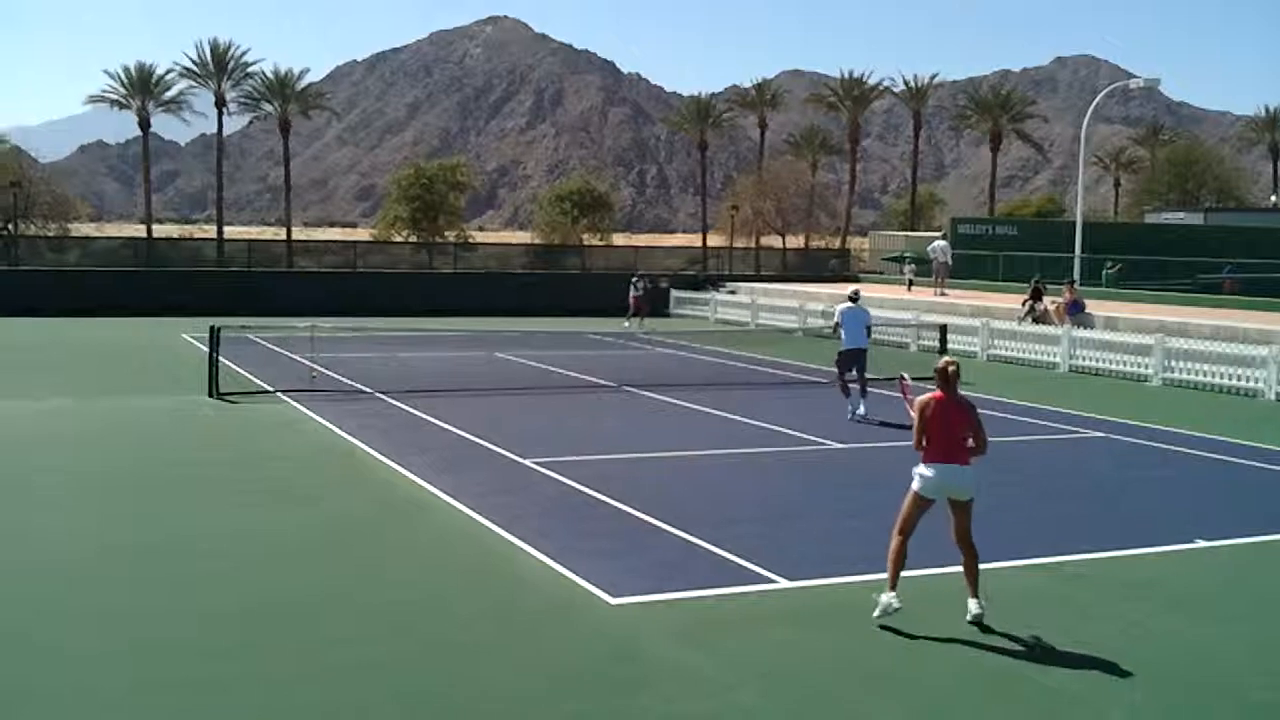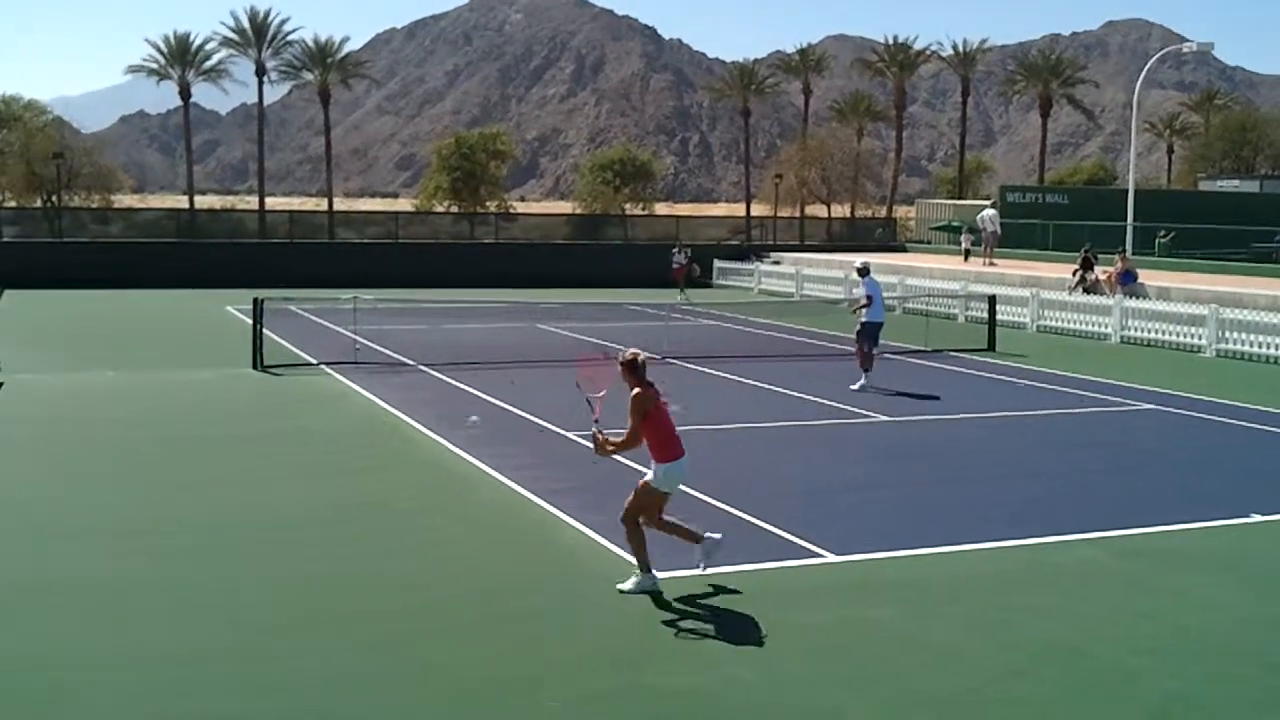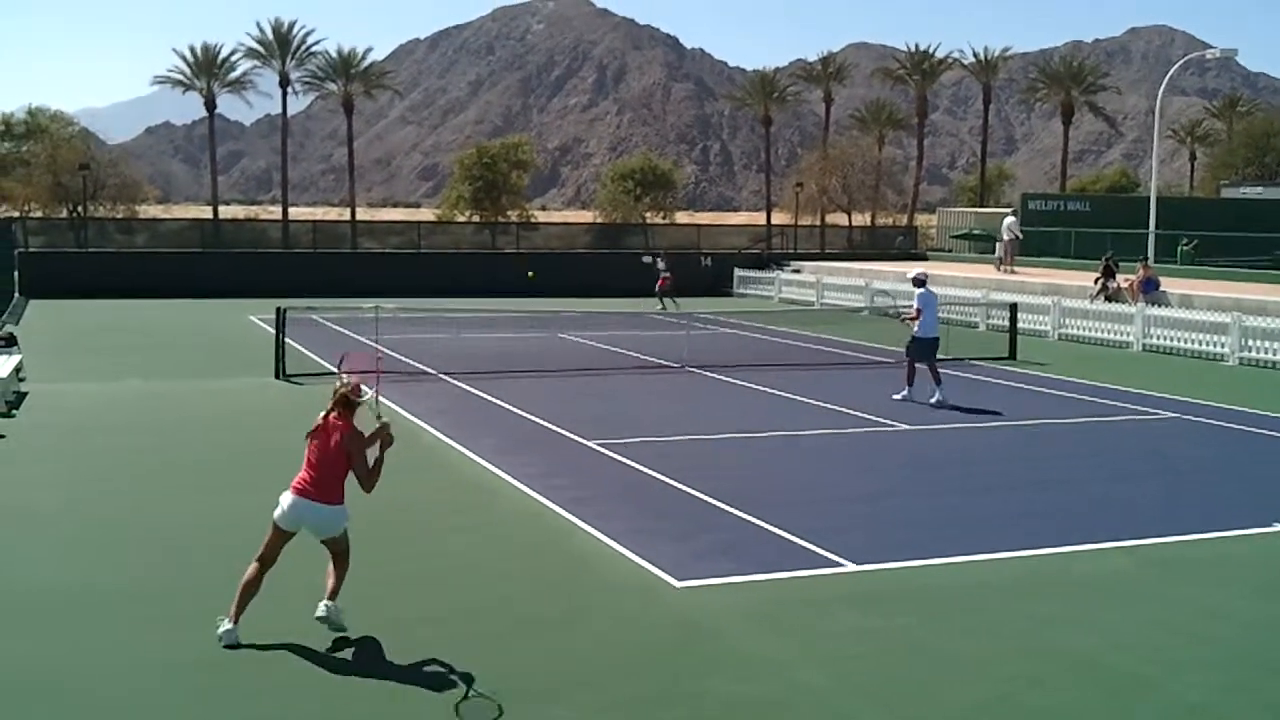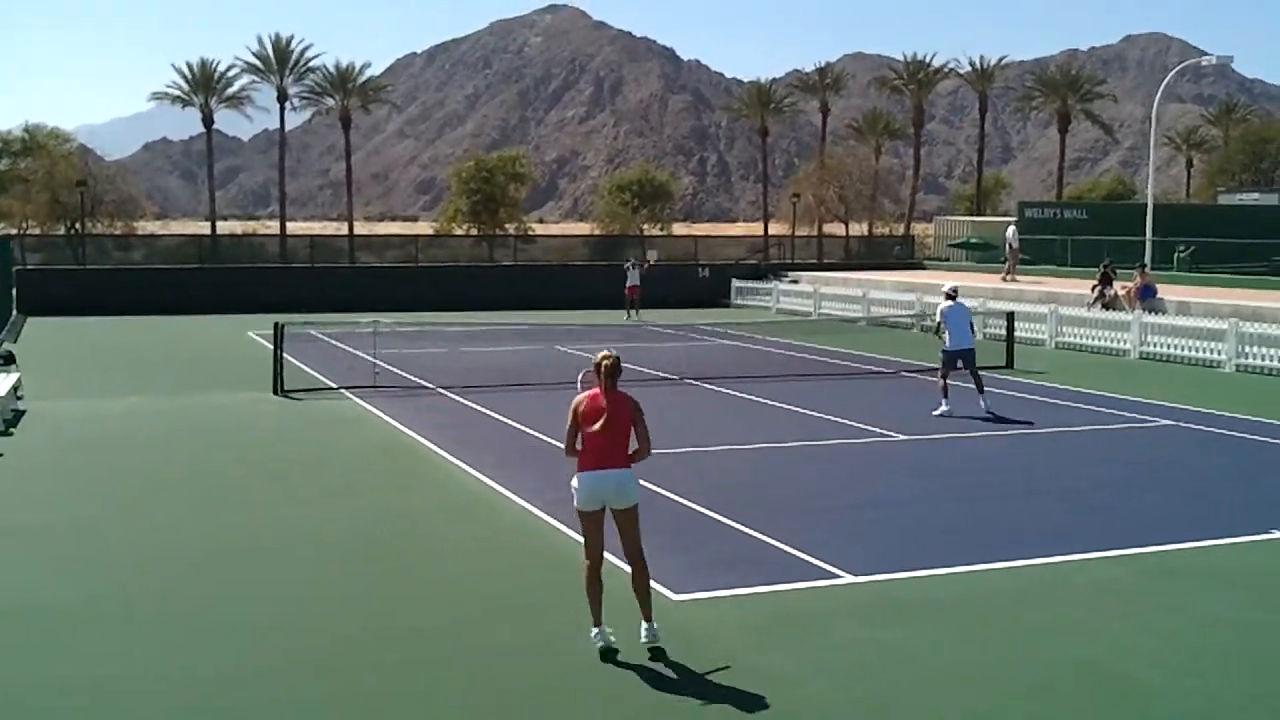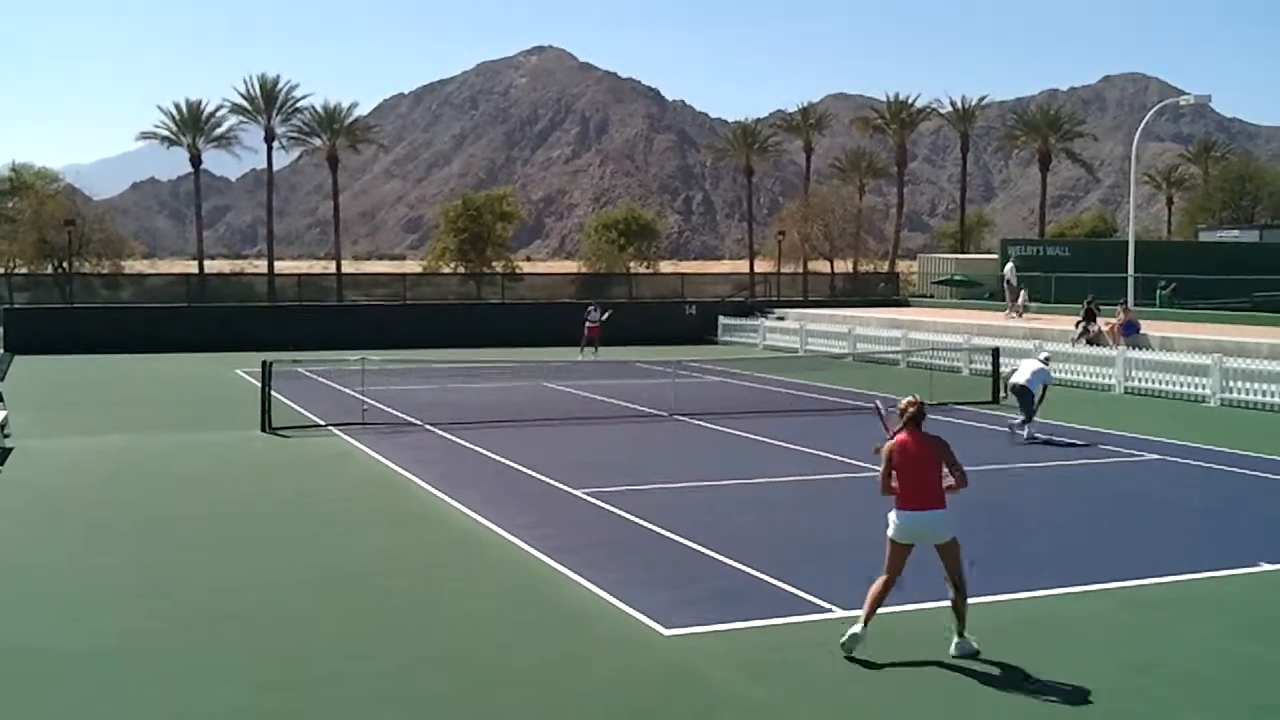
dt=1s
person 1, frame 1
left shoulder: (923, 402)
right shoulder: (967, 406)
left elbow: (918, 444)
right elbow: (981, 447)
left hip: (933, 473)
right hip: (962, 475)
left knee: (901, 533)
right knee: (964, 541)
left ankle: (890, 595)
right ankle: (975, 601)
person 1, frame 2
left shoulder: (638, 396)
right shoulder: (649, 393)
left elbow: (630, 439)
right elbow: (638, 437)
left wrist: (603, 441)
right wrist: (609, 446)
left hip: (668, 467)
right hip: (671, 463)
left knee: (628, 518)
right knee: (651, 519)
left ankle: (645, 578)
right ankle: (705, 541)
person 1, frame 3
left shoulder: (321, 420)
right shoulder: (354, 436)
right elbow: (368, 486)
left wrist: (374, 437)
right wrist: (384, 449)
left hip: (294, 501)
right hip: (328, 511)
left knee: (262, 563)
right knee: (341, 558)
left ankle: (230, 625)
right ankle: (328, 606)
person 1, frame 4
left shoulder: (581, 402)
right shoulder: (630, 404)
left elbow: (575, 449)
right elbow: (645, 449)
left hip: (586, 481)
right hip: (620, 480)
left knee: (594, 560)
right knee: (634, 555)
left ankle: (598, 630)
right ankle: (647, 625)
person 1, frame 5
left shoulder: (892, 446)
right shoulder: (938, 444)
left elbow: (885, 490)
right elbow: (961, 482)
left hip: (905, 518)
right hip: (937, 517)
left knee: (888, 578)
right knee: (956, 578)
left ankle: (860, 628)
right ankle: (961, 641)
